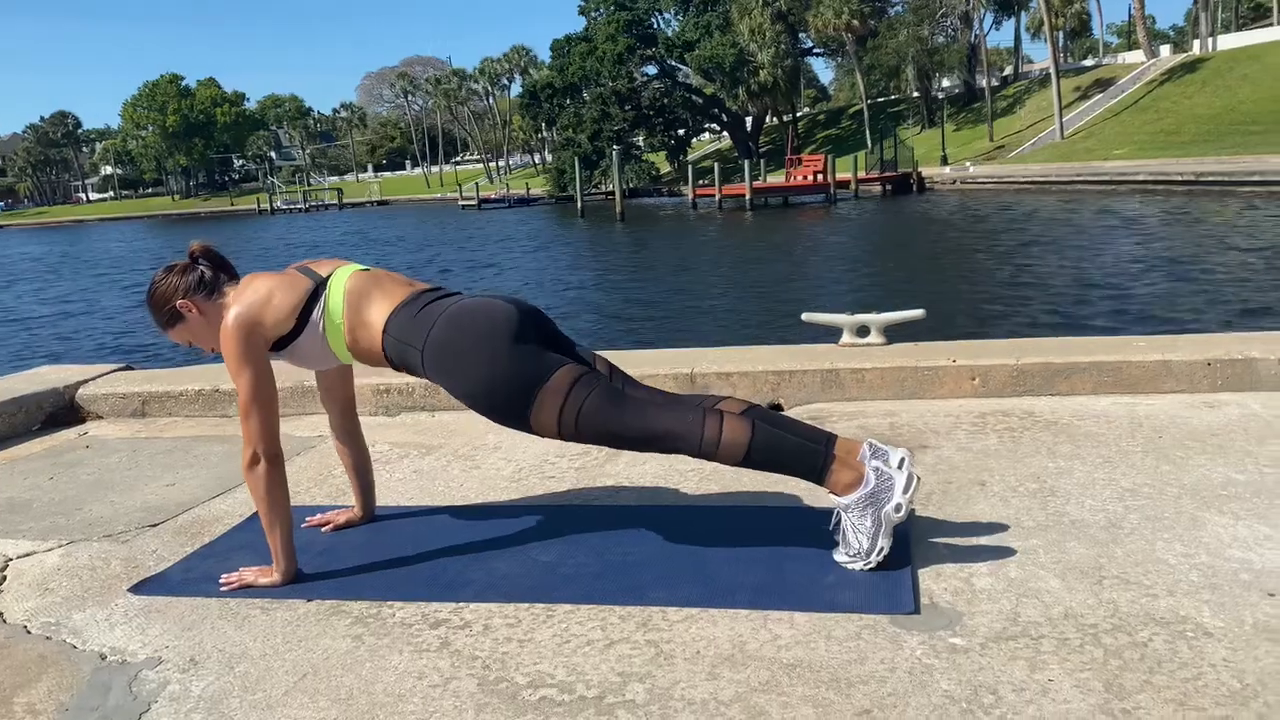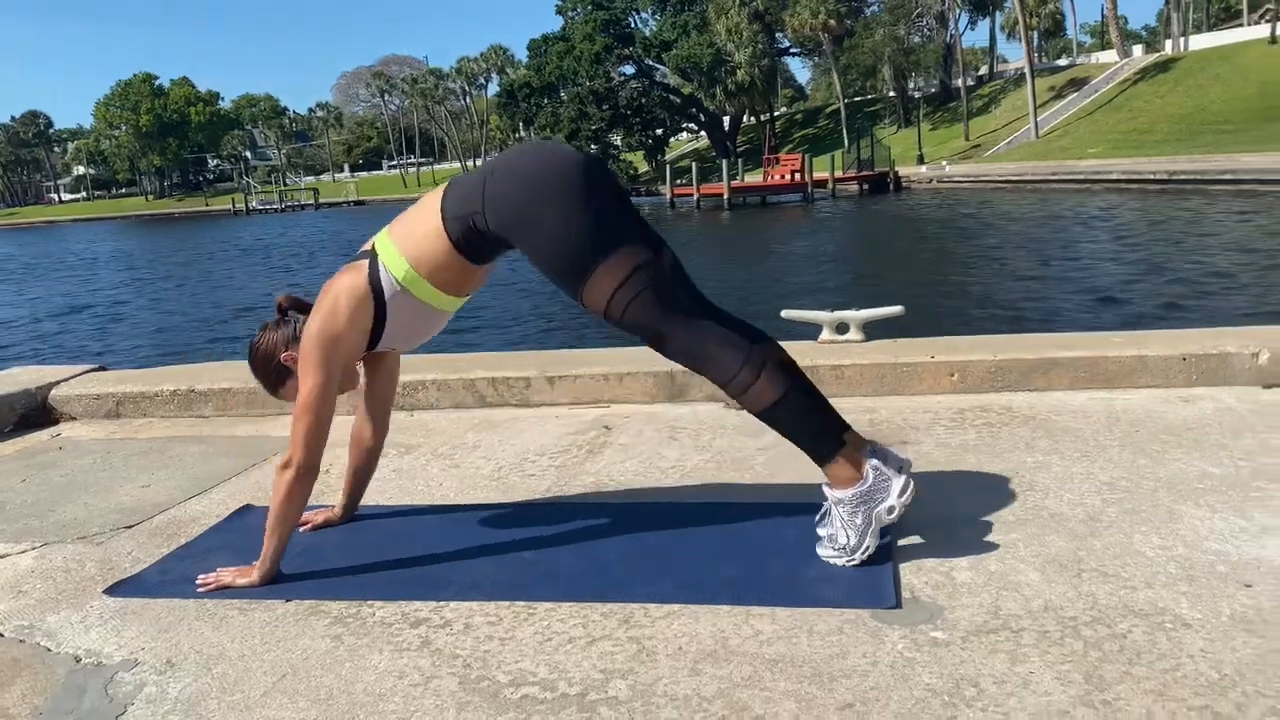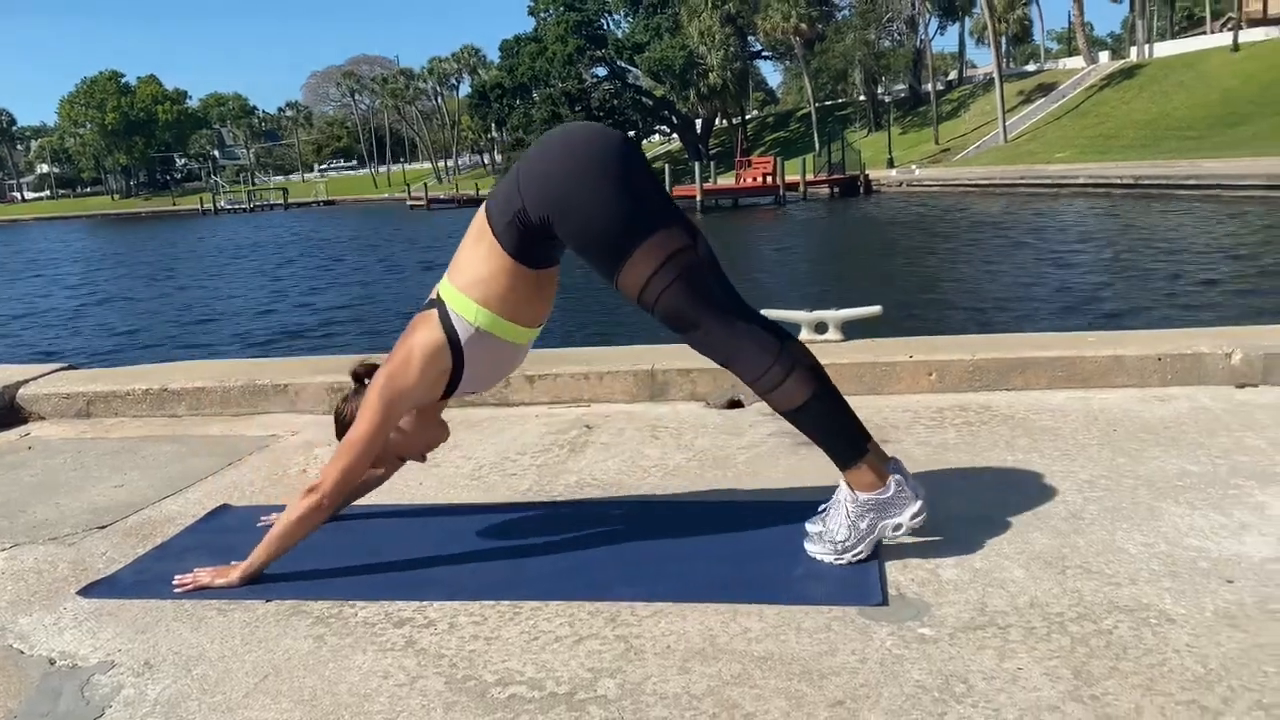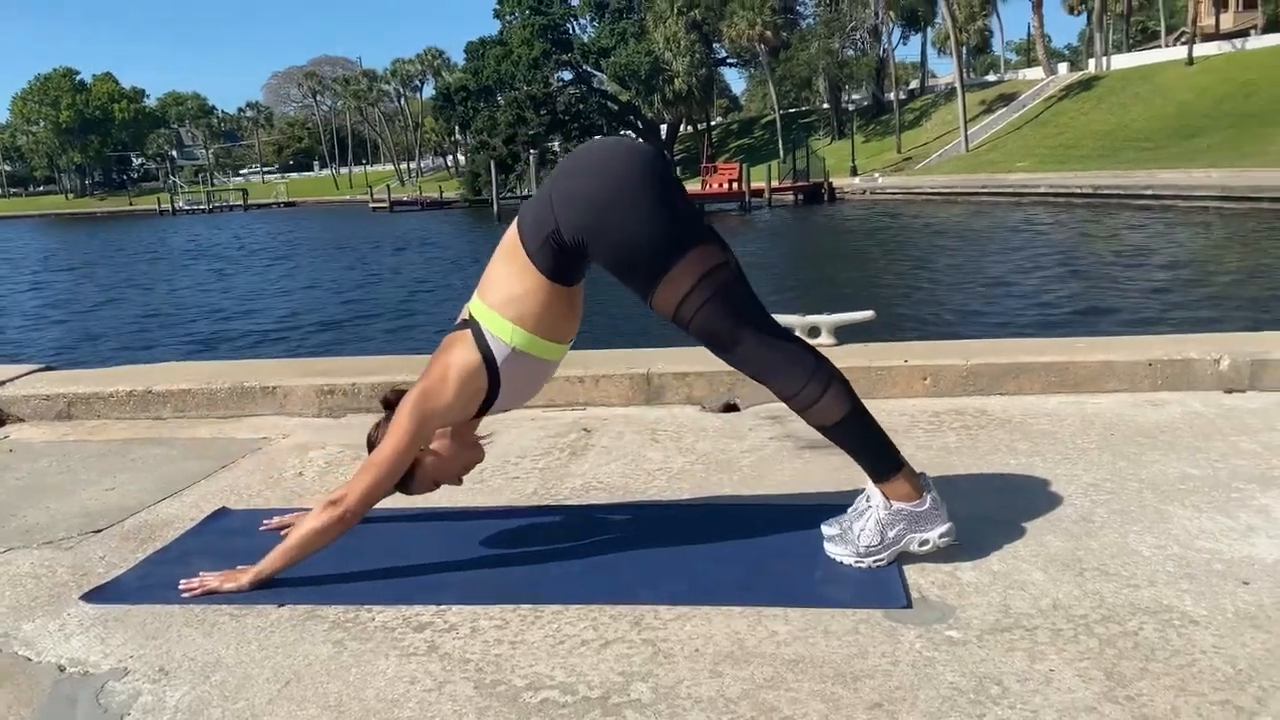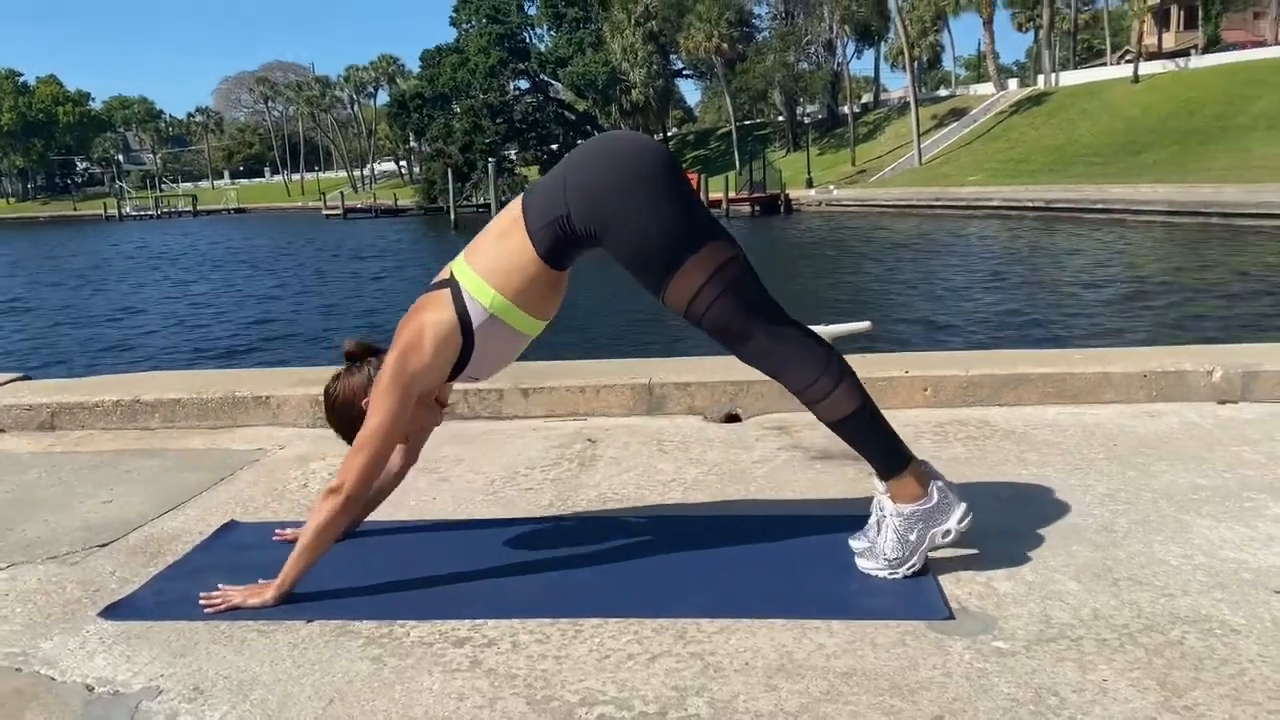
dt=0.5s
person 1, frame 1
left shoulder: (240, 316)
right shoulder: (292, 295)
left elbow: (261, 454)
right elbow: (342, 412)
left wrist: (280, 564)
right wrist: (363, 506)
left hip: (472, 345)
right hip: (484, 321)
left knee: (644, 422)
right knee: (646, 404)
left ankle: (854, 470)
right ankle: (853, 461)
person 1, frame 2
left shoulder: (329, 327)
right shoulder: (363, 314)
left elbow: (298, 461)
right elbow: (373, 419)
left wrist: (263, 567)
right wrist: (346, 507)
left hip: (532, 192)
right hip: (543, 179)
left knee: (680, 328)
right knee: (691, 319)
left ankle: (853, 473)
right ankle: (854, 453)
person 1, frame 3
left shoulder: (407, 381)
right shoulder: (424, 367)
left elbow: (326, 487)
right elbow: (362, 476)
left wrist: (243, 570)
right wrist: (313, 510)
left hip: (569, 177)
right hip: (579, 170)
left knee: (715, 324)
right knee: (720, 317)
left ankle: (877, 484)
right ankle: (867, 473)
person 1, frame 4
left shoulder: (439, 400)
right shoulder: (452, 386)
left elbow: (350, 503)
left wrist: (253, 575)
right wrist: (322, 513)
left hip: (601, 196)
right hip: (606, 185)
left knee: (746, 339)
right knee: (748, 336)
left ankle: (906, 498)
right ankle: (892, 486)
person 1, frame 5
left shoulder: (411, 359)
right shoulder: (429, 347)
left elbow: (349, 483)
right elbow: (404, 452)
left wrist: (279, 587)
right wrist: (343, 525)
left hip: (614, 184)
right hip: (616, 176)
left knee: (757, 332)
right knee: (758, 328)
left ankle: (915, 493)
right ankle: (902, 483)
